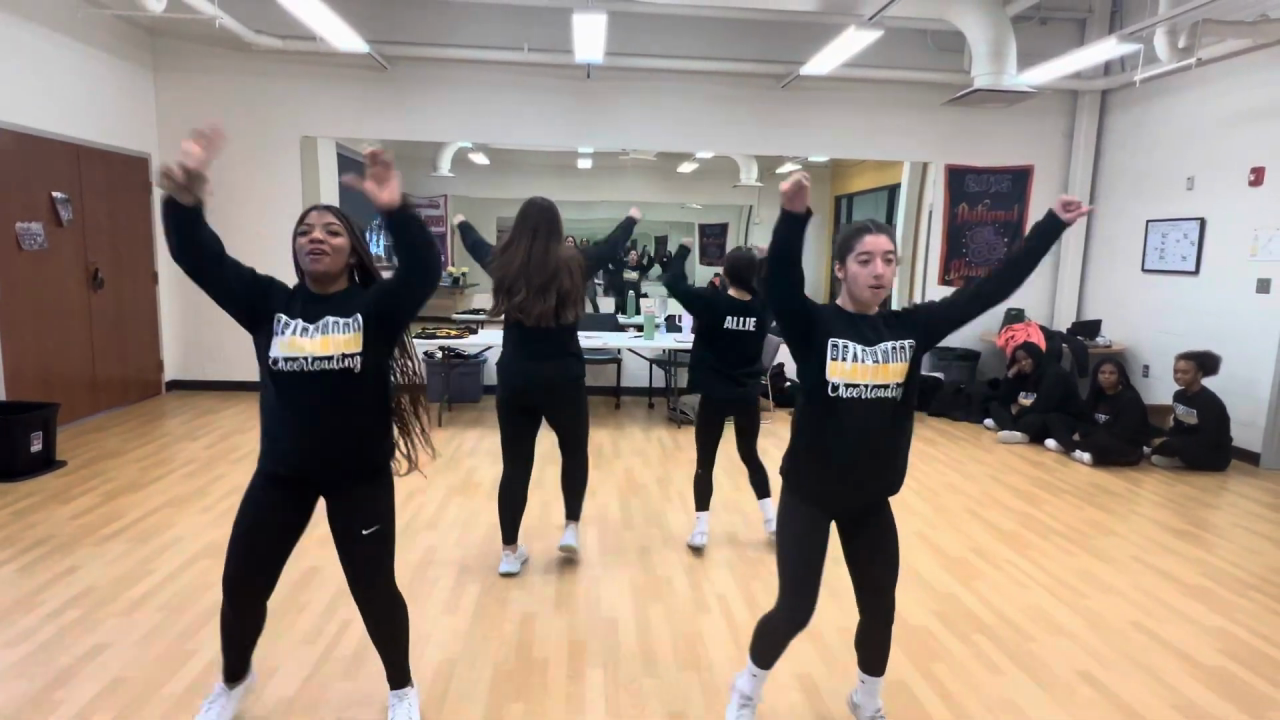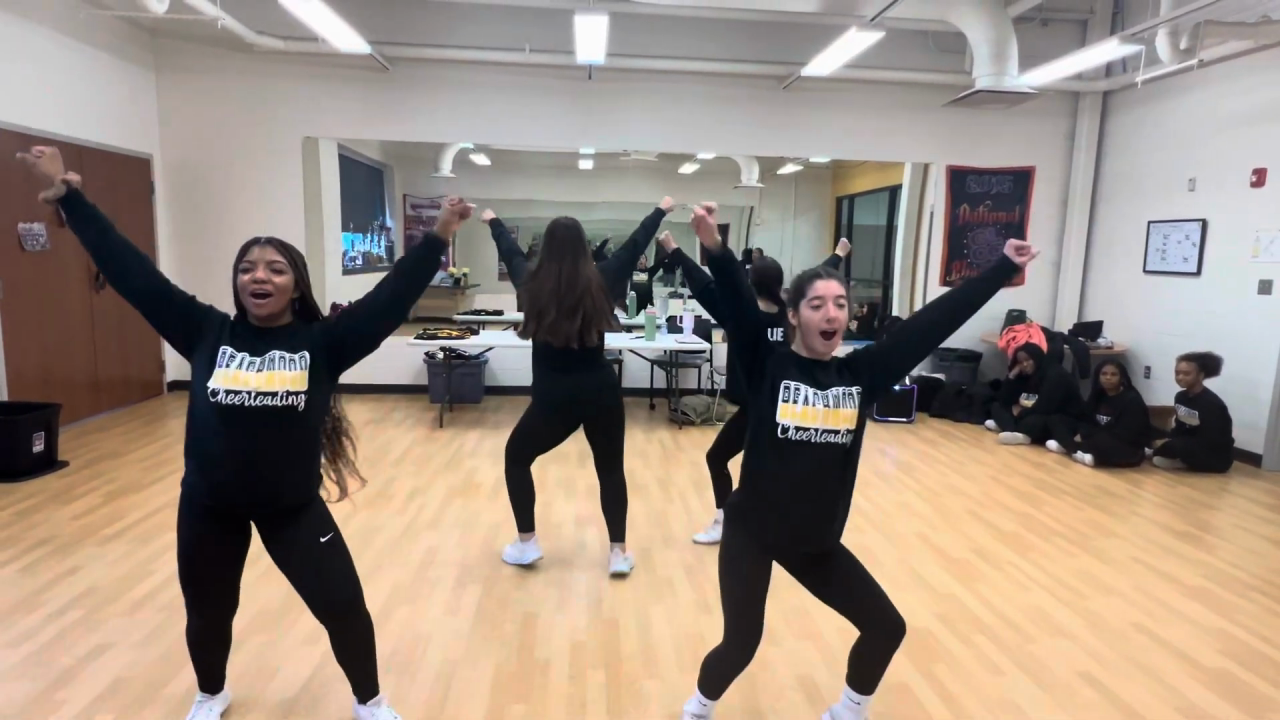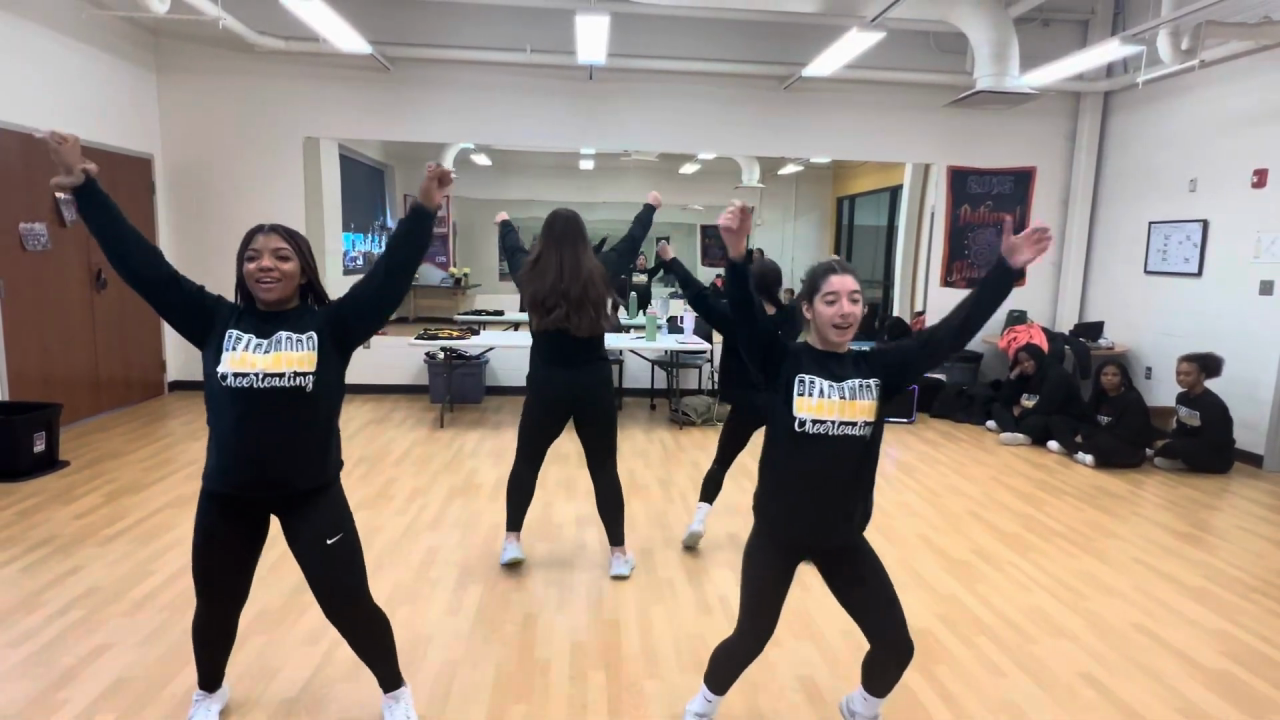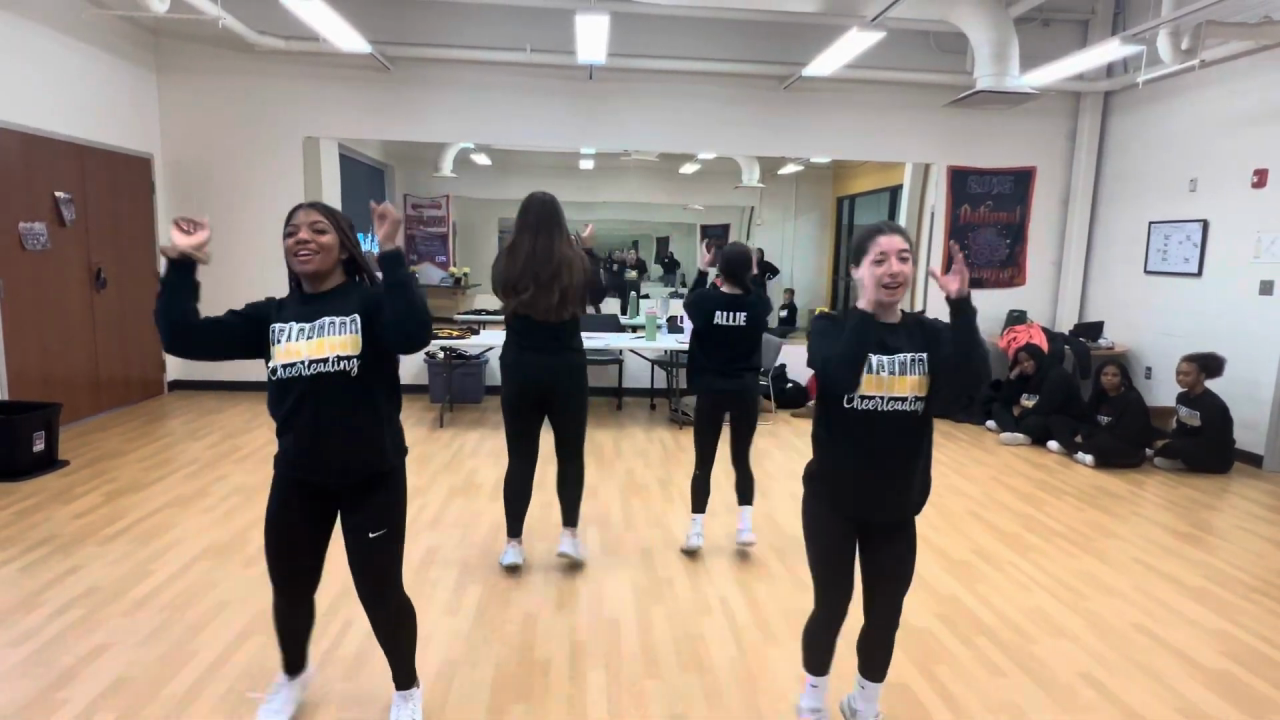
dt=0.3s
person 1, frame 1
left shoulder: (376, 310)
right shoulder: (268, 305)
left elbow: (424, 269)
right elbow: (196, 255)
left wrist: (395, 210)
right wrist: (183, 191)
left hip: (362, 476)
right hip: (283, 474)
left knee: (373, 590)
right knee: (242, 586)
person 1, frame 2
left shoulder: (322, 344)
right shoulder: (207, 333)
left elbow: (392, 296)
right elbow: (131, 271)
left wrist: (436, 239)
right wrist: (68, 195)
left hip: (293, 507)
right hip: (210, 506)
left knee: (343, 607)
right knee: (208, 615)
person 1, frame 3
left shoulder: (330, 325)
right shoulder: (217, 321)
left elbow: (390, 280)
right elbow: (142, 267)
left wrist: (422, 213)
right wrist: (86, 191)
left hip: (312, 493)
right hip: (230, 495)
left knee: (350, 604)
right knee: (217, 604)
person 1, frame 4
left shoulder: (373, 304)
right shoulder: (269, 316)
left elbow: (415, 333)
right elbow: (183, 338)
left wrist: (392, 255)
right wrist: (180, 264)
left hip: (373, 478)
right hip: (298, 479)
left knee: (382, 592)
right knee: (290, 589)
right ankle: (291, 678)
person 2, frame 1
left shoulder: (910, 329)
right shoulder: (812, 326)
left elbow: (990, 288)
right elbow: (778, 281)
left wrist: (1051, 225)
right wrist: (794, 216)
left hip: (869, 499)
right hip: (807, 492)
left knee: (879, 611)
right knee: (796, 608)
person 2, frame 2
left shoulder: (862, 374)
right shoulder: (767, 367)
left elbow: (935, 320)
right elbow: (739, 308)
left wrist: (1005, 266)
right wrist: (715, 249)
left hip: (817, 540)
right hip: (751, 533)
left knee: (887, 627)
right knee: (740, 645)
person 2, frame 3
left shoulder: (881, 367)
right shoulder: (780, 365)
left elbow: (956, 332)
right elbow: (746, 323)
left wrist: (1006, 270)
right wrist: (737, 256)
left hip: (844, 534)
right hip: (779, 531)
left knee: (896, 644)
right knee: (751, 637)
person 2, frame 4
left shoulder: (930, 334)
right shoulder: (834, 327)
left elbow: (970, 379)
right elbow: (836, 369)
left wrist: (960, 304)
right wrist: (863, 298)
left hip: (896, 505)
right hip: (832, 500)
left knee: (884, 615)
right knee: (831, 609)
person 3, frame 1
left shoulder: (503, 264)
right shoulder: (574, 264)
left elbow: (476, 245)
right elbow: (613, 245)
left wrist: (461, 225)
right wrist: (632, 220)
left hip: (516, 377)
right hip: (563, 376)
left knee: (515, 464)
right knee: (575, 455)
left ankle: (510, 551)
right ankle: (571, 529)
person 3, frame 2
left shoulder: (532, 285)
right shoulder: (600, 283)
left elbow: (509, 252)
right elbow: (634, 246)
left wrist: (492, 222)
right wrist: (660, 211)
left hip: (553, 395)
right hip: (600, 391)
left knee: (516, 459)
right knee: (611, 470)
left ankle: (526, 542)
right ankle: (619, 552)
person 3, frame 3
left shoulder: (530, 275)
right shoulder: (598, 274)
left elbow: (510, 252)
right elbow: (630, 247)
left wrist: (504, 225)
right wrist: (650, 208)
left hip: (547, 384)
right hip: (593, 384)
left knee: (526, 461)
right knee: (604, 469)
left ankle: (512, 540)
right ankle: (619, 554)
person 3, frame 4
left shoulder: (509, 264)
right shoulder: (576, 263)
right elbow: (596, 296)
left hip: (520, 370)
right hip: (566, 370)
left knee: (520, 458)
right knee: (571, 456)
left ankle: (513, 544)
right ankle: (569, 535)
person 4, frame 1
left shoulder: (710, 303)
right shoulder: (764, 306)
left elbow: (673, 282)
left wrist: (683, 250)
left hip: (715, 396)
right hip: (749, 395)
left knee: (705, 462)
right knee: (751, 457)
left ankle: (702, 527)
right ankle: (772, 519)
person 4, frame 2
right shoulder: (791, 317)
left elbow: (704, 287)
left wrist: (674, 251)
right wrist: (838, 255)
left knee: (716, 458)
left ankle: (723, 524)
person 4, frame 3
right shoulder: (788, 320)
left elbow: (698, 294)
left wrist: (670, 261)
left hip: (745, 407)
left knee: (720, 464)
left ankle: (699, 520)
person 4, frame 4
left shoulder: (704, 301)
right shoulder: (758, 306)
left elbow: (690, 300)
left wrist: (701, 270)
right wrist: (753, 278)
left hip: (711, 392)
right hip: (746, 393)
left knee: (703, 464)
right knee: (741, 461)
left ankle: (696, 531)
right ankle: (745, 525)
